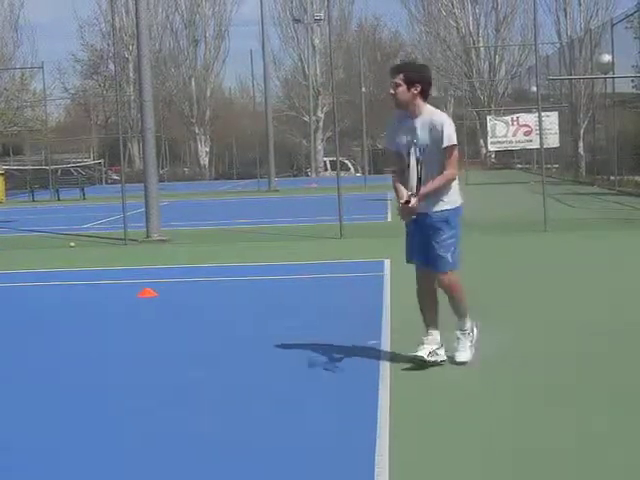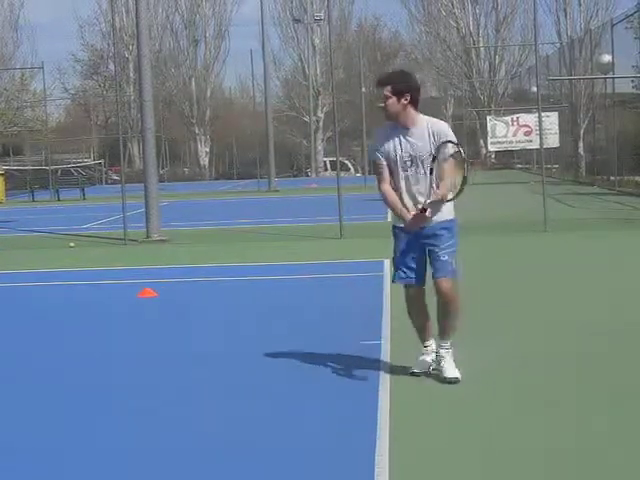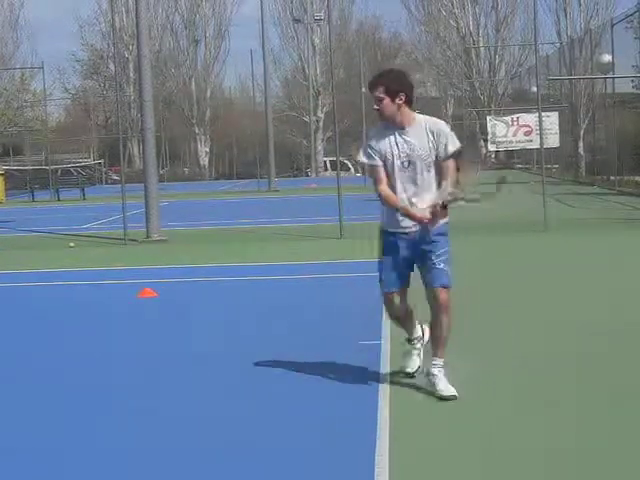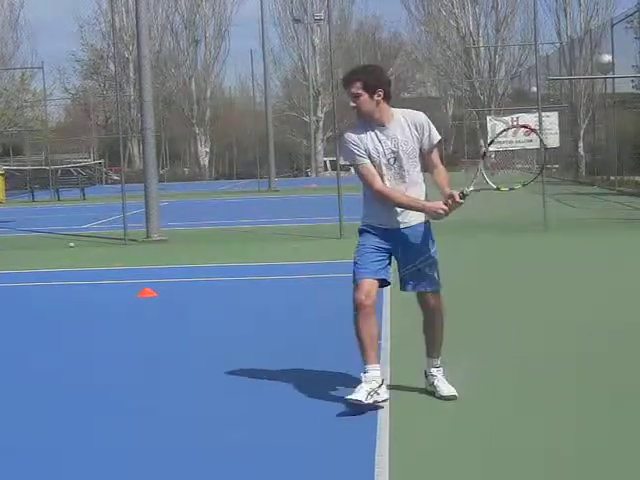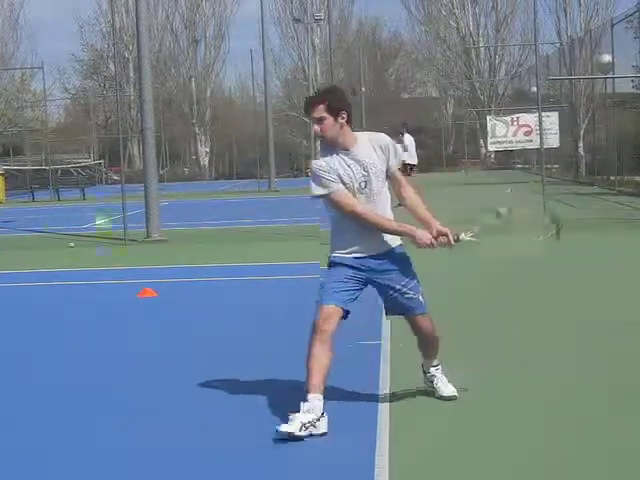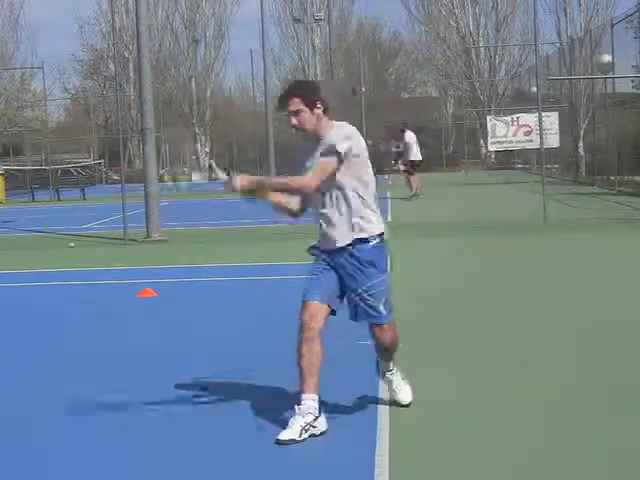
dt=0.2s
person 1, frame 1
left shoulder: (440, 121)
right shoulder: (397, 122)
left elbow: (450, 171)
left wrist: (420, 196)
right wrist: (402, 198)
left hip: (444, 210)
right hip: (415, 213)
left knee: (445, 277)
right knee: (423, 275)
left ankle: (466, 329)
right ankle: (433, 340)
person 1, frame 2
left shoulder: (438, 130)
right shoulder: (383, 137)
right elbow: (384, 186)
left wrist: (429, 210)
right wrist: (404, 215)
left hip: (440, 223)
right hip: (405, 227)
left knee: (445, 287)
right knee: (413, 294)
left ankle: (445, 350)
right ankle: (428, 348)
person 1, frame 3
left shoulder: (436, 129)
right shoulder: (375, 139)
left elbow: (449, 177)
right elbow: (383, 190)
left wrist: (438, 206)
right wrist: (415, 215)
left hip: (432, 231)
right hip: (395, 231)
left knee: (440, 298)
right knee: (393, 300)
left ankle: (435, 369)
right ankle: (417, 334)
person 1, frame 4
left shoulder: (416, 121)
right shoulder: (352, 139)
left elbow: (434, 165)
right elbow: (379, 188)
left wrist: (448, 192)
right wrist: (428, 206)
left hip: (415, 229)
right hip: (375, 231)
left knee: (431, 303)
right knee: (364, 298)
left ankle: (434, 370)
right ankle: (372, 378)
person 1, frame 5
left shoulder: (380, 143)
right shoulder: (321, 166)
left elbow: (403, 188)
right elbow: (358, 212)
left wrist: (431, 223)
right wrist: (411, 232)
left hip: (389, 253)
right hip: (346, 258)
left knee: (423, 325)
right knee: (323, 325)
left ankle: (433, 371)
right ankle: (312, 410)
person 1, frame 6
left shoulder: (344, 134)
right shoulder: (309, 150)
left elbow: (311, 183)
right elbow: (298, 206)
left wrist: (255, 183)
right wrist: (261, 192)
left hip: (365, 245)
right hip: (329, 250)
left knee: (383, 331)
right knee: (310, 323)
left ankle: (389, 371)
right ankle: (310, 412)
